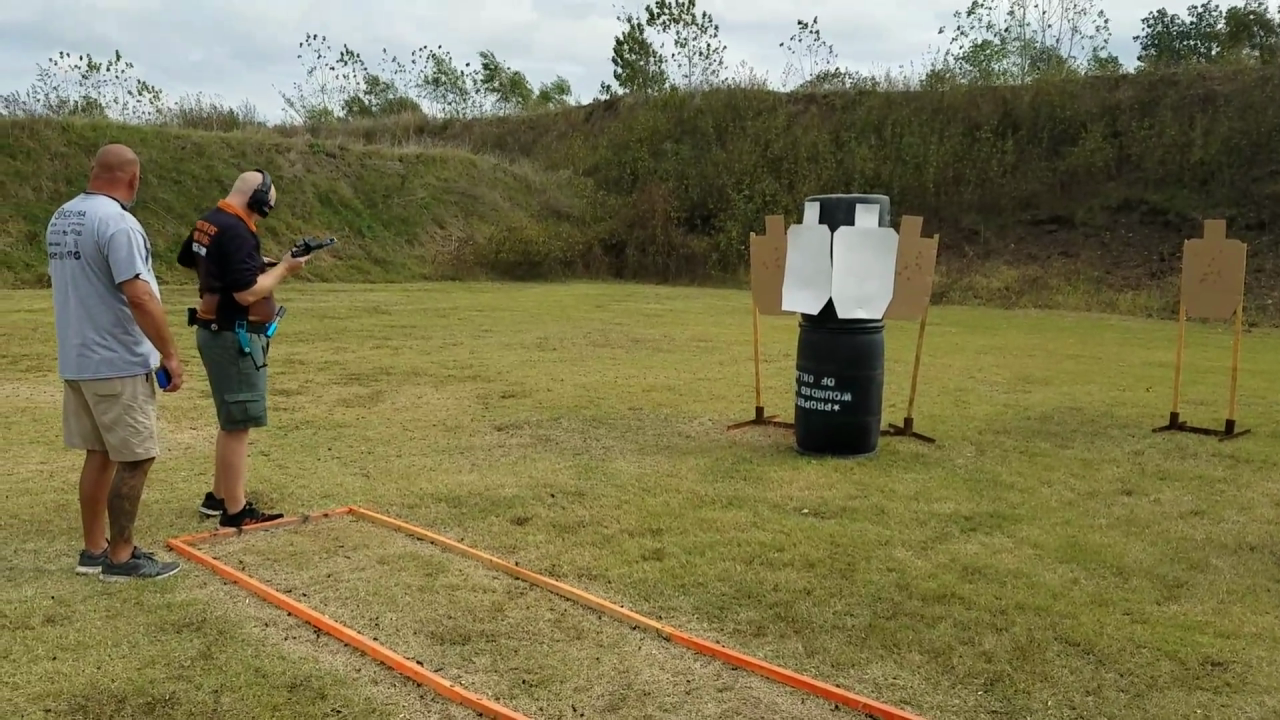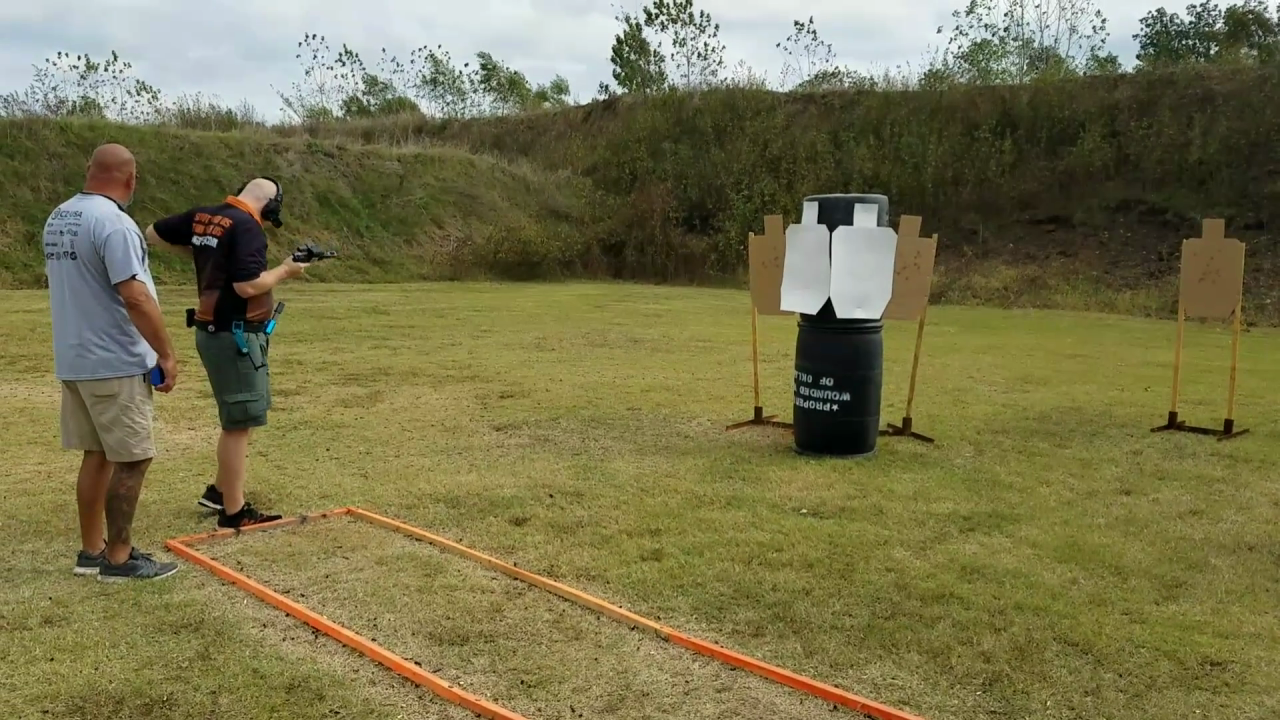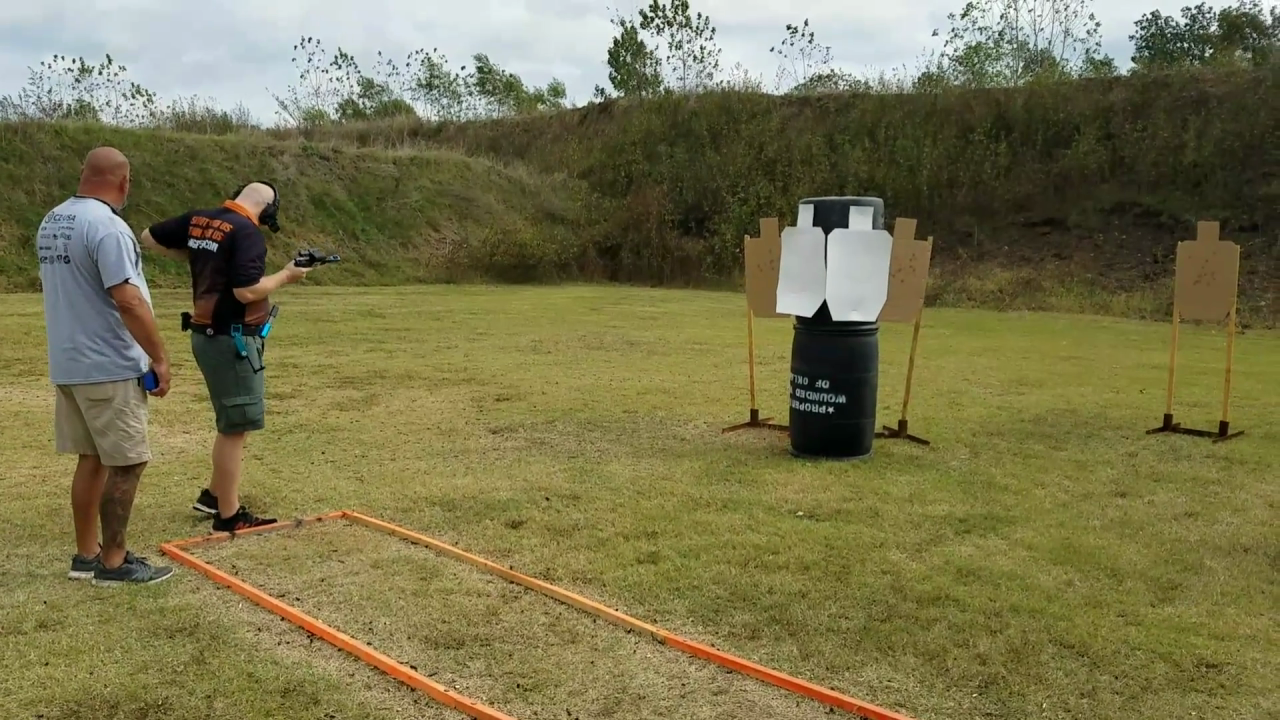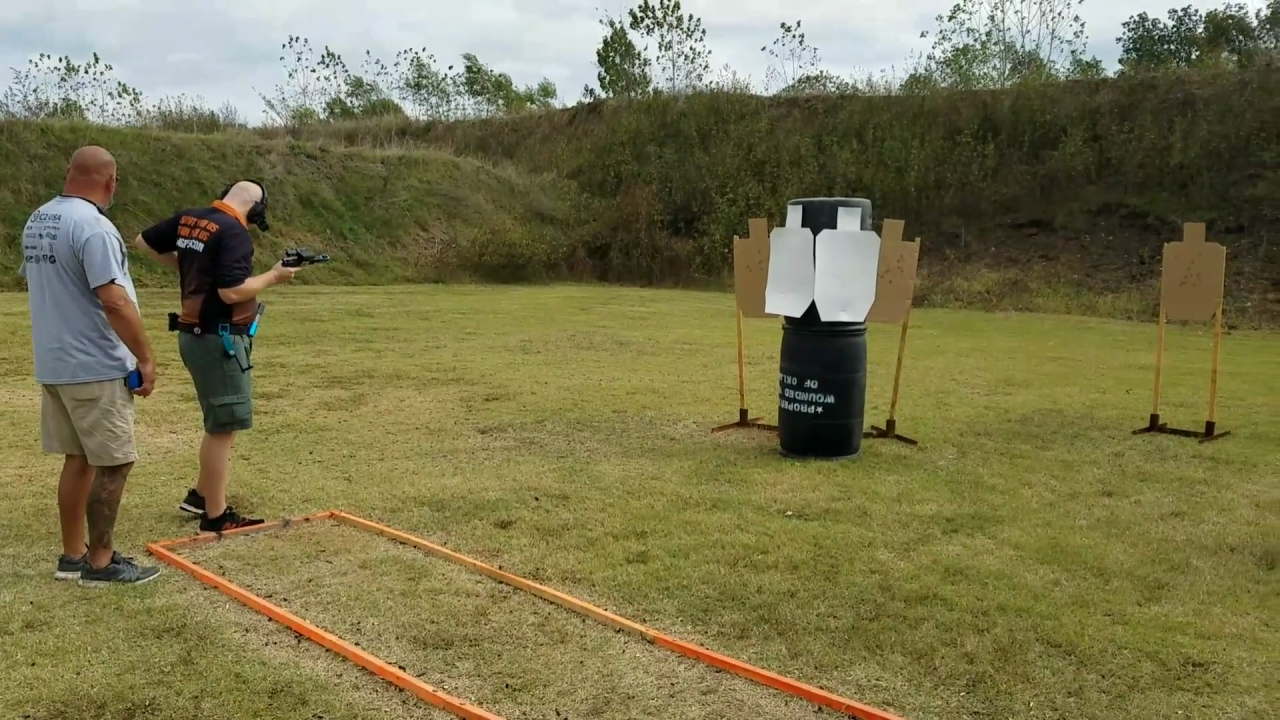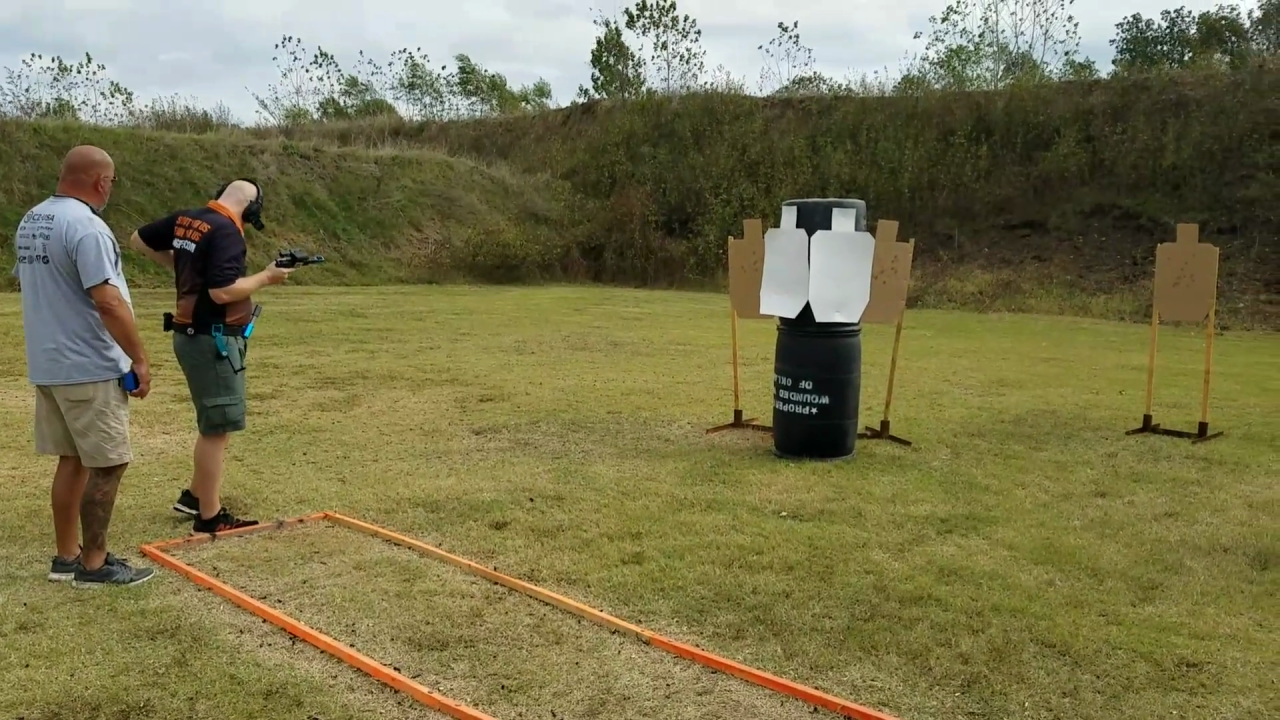
dt=0.3s
person 1, frame 1
left shoulder: (61, 218)
right shoulder: (117, 222)
right elbow: (139, 297)
right wrist: (170, 354)
left hip: (77, 360)
right hip: (117, 364)
left knee: (100, 454)
right knee: (134, 458)
left ankle: (94, 549)
right ankle: (121, 556)
person 1, frame 2
left shoulder: (57, 218)
right shoulder: (113, 223)
right elbow: (136, 298)
right wrist: (166, 354)
left hip: (75, 361)
right hip: (114, 364)
left knee: (97, 455)
right knee: (131, 459)
left ankle: (92, 550)
right ankle: (118, 557)
person 1, frame 3
left shoulder: (51, 222)
right shoulder: (107, 226)
right elbow: (128, 301)
right wrist: (159, 358)
left hip: (69, 364)
right hip: (108, 367)
left knee: (91, 459)
right knee: (126, 463)
left ankle: (86, 554)
right ankle: (113, 561)
person 1, frame 4
left shoulder: (37, 221)
right shoulder: (92, 226)
right elbow: (114, 302)
right wrist: (145, 358)
left hip: (55, 364)
right hip: (94, 367)
left knee: (78, 459)
right knee: (112, 463)
left ankle: (73, 554)
right ankle: (100, 562)
person 1, frame 5
left shoulder: (31, 221)
right shoulder: (86, 226)
right elbow: (108, 302)
right wrist: (139, 359)
left hip: (49, 365)
right hip: (89, 369)
left knee: (72, 461)
right knee: (106, 464)
left ankle: (67, 556)
right ankle: (94, 563)
person 2, frame 1
left shoulder: (205, 223)
right shoulder: (236, 230)
left elbow: (186, 259)
right elbow: (248, 293)
right wrist: (285, 268)
left hip: (218, 332)
right hip: (234, 336)
left knee: (232, 421)
right knee: (239, 423)
left ankle: (218, 497)
right ankle: (235, 510)
person 2, frame 2
left shoulder: (202, 217)
right shoulder: (247, 226)
left elbow: (153, 233)
right elbow: (247, 286)
right wrist: (285, 270)
left hip: (218, 331)
right hip: (234, 335)
left knee: (240, 418)
right knee: (240, 423)
left ankle: (219, 491)
right ankle: (233, 511)
person 2, frame 3
left shoulder: (198, 220)
right shoulder: (246, 232)
left elbow: (149, 237)
right elbow: (246, 291)
right wrist: (286, 275)
left hip: (209, 334)
right hip: (230, 339)
left knee: (232, 422)
right knee: (236, 427)
left ankle: (214, 495)
right ankle: (228, 515)
person 2, frame 4
left shoulder: (187, 220)
right shoulder: (233, 231)
left elbow: (143, 242)
right elbow: (232, 291)
right wrist: (273, 276)
left hip: (197, 334)
right hip: (218, 338)
left knee: (219, 421)
right knee: (223, 426)
left ankle: (200, 495)
right ankle: (215, 515)
person 2, frame 5
left shoulder: (184, 220)
right shoulder: (225, 231)
left elbow: (139, 239)
right elbow: (222, 292)
right wrist: (266, 276)
left hip: (193, 335)
right hip: (212, 339)
left knee: (214, 423)
right knee: (217, 427)
left ankle: (194, 496)
right ankle: (210, 516)
